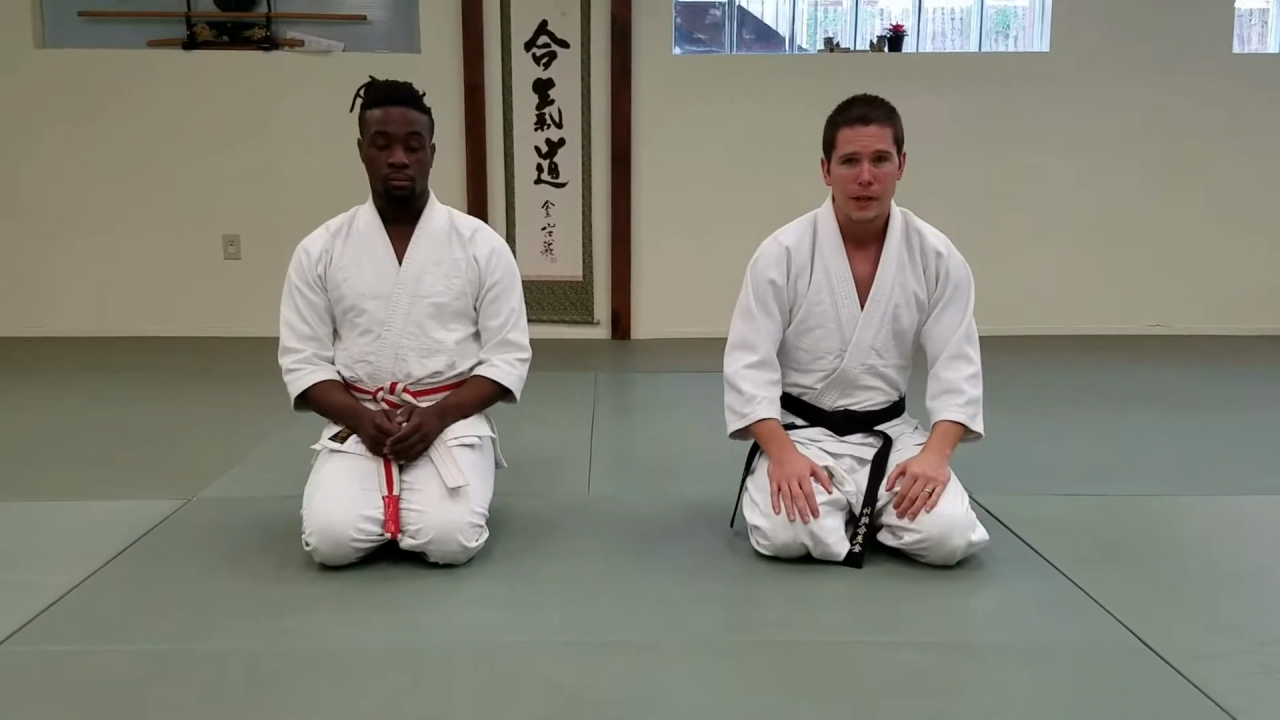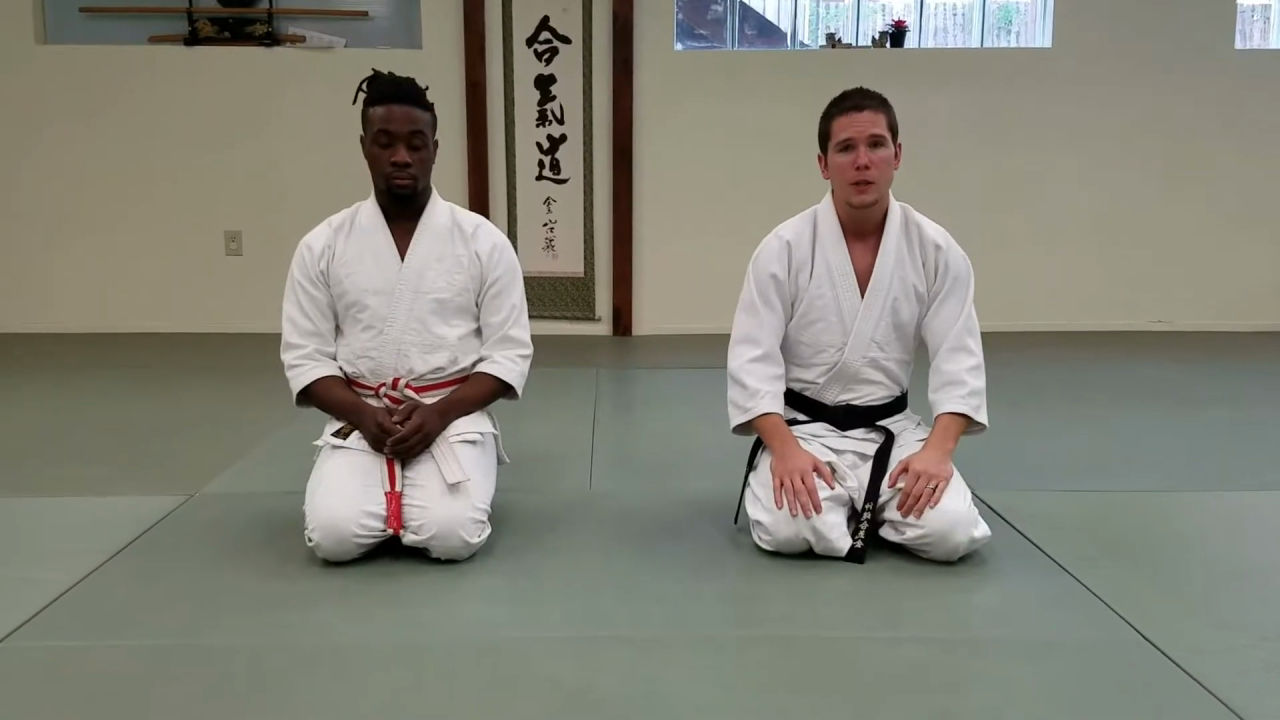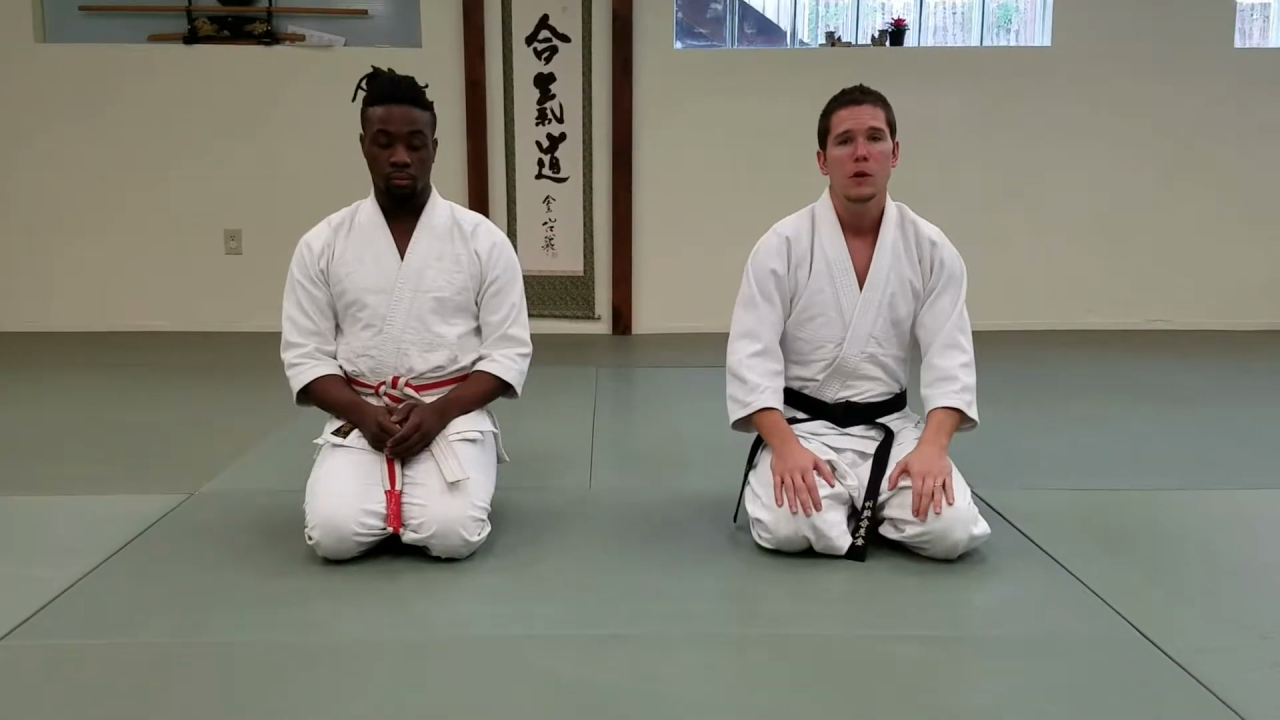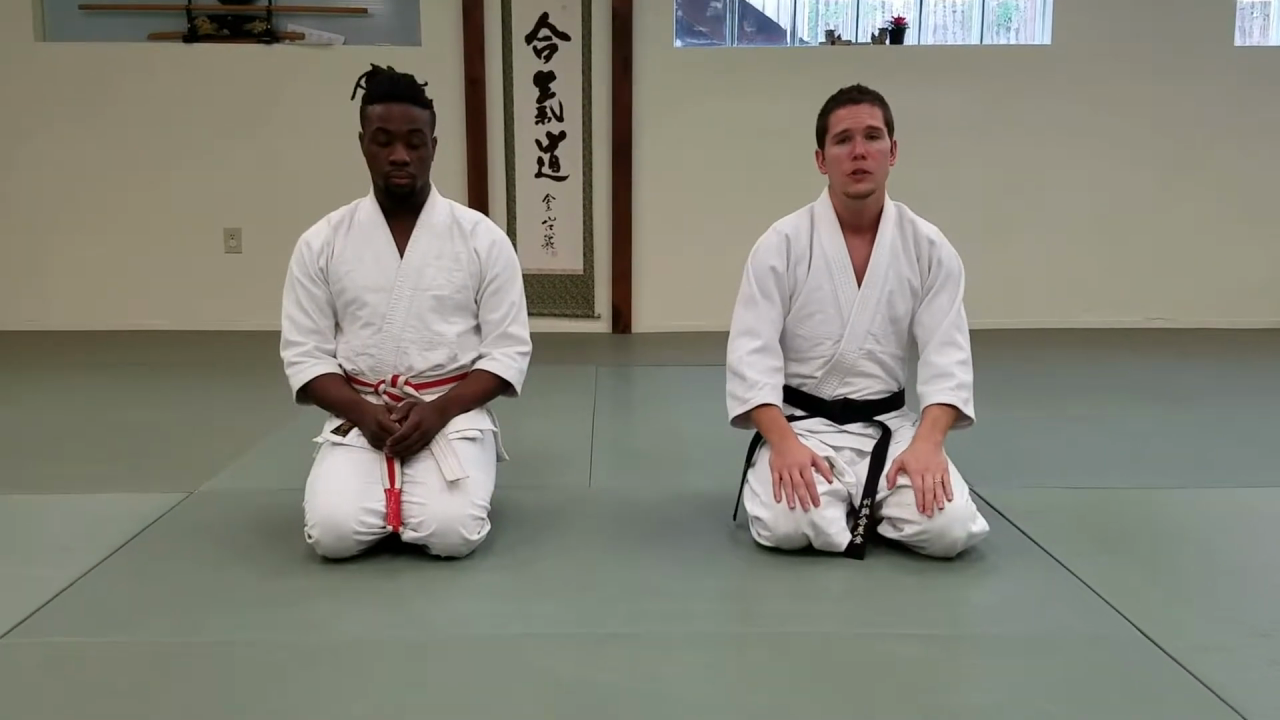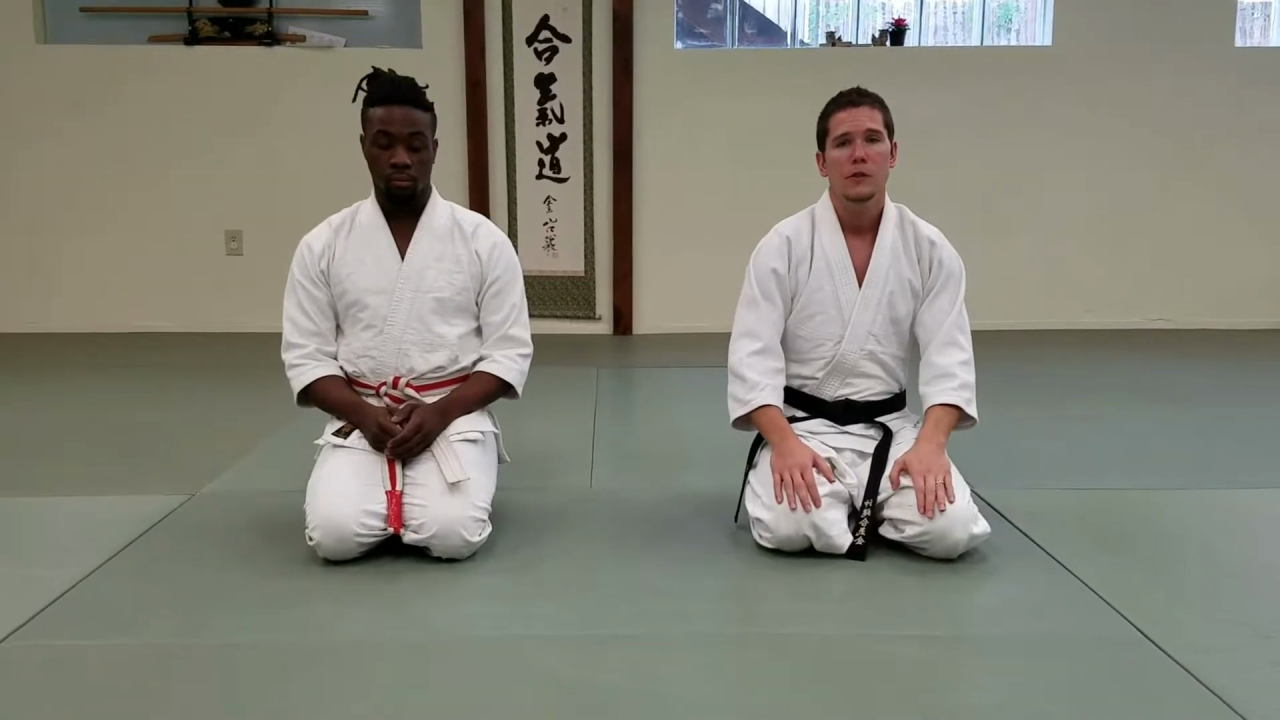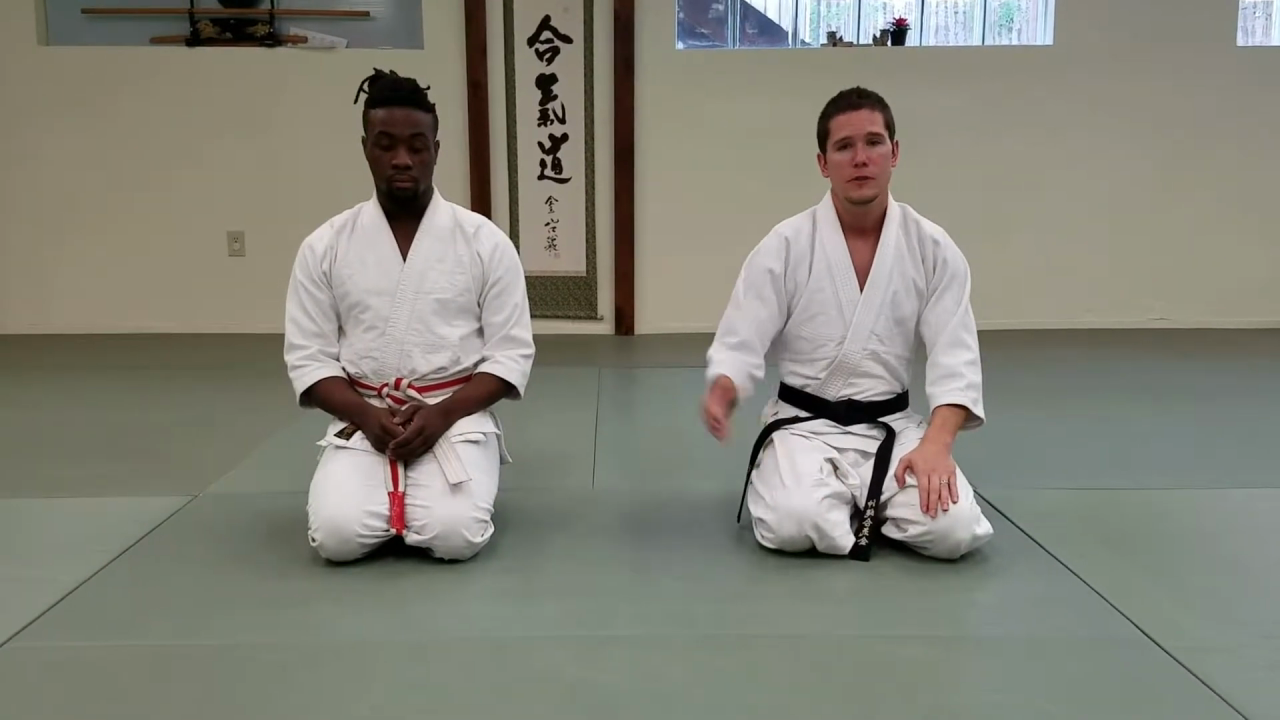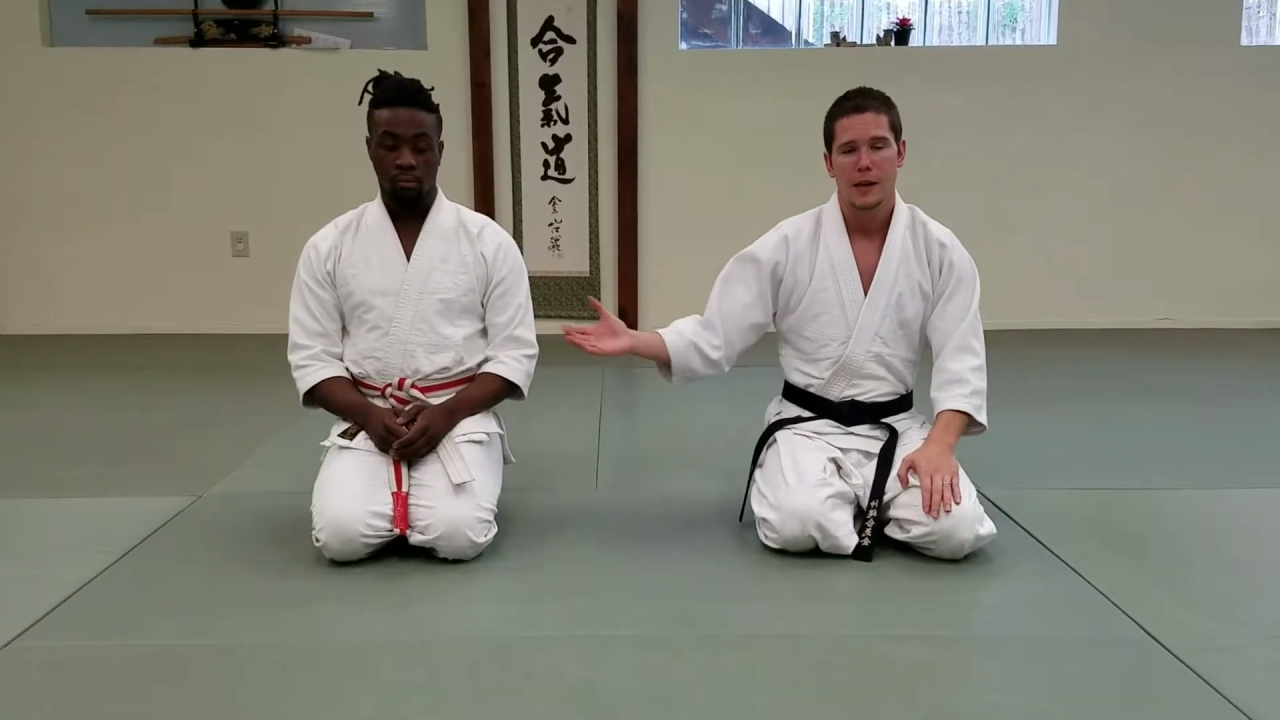
dt=0.2s
person 1, frame 1
left shoulder: (480, 244)
right shoulder: (320, 249)
left elbow: (508, 356)
right elbow: (303, 360)
left wrist: (437, 416)
right wrist: (363, 419)
left hip: (451, 421)
right hip: (357, 424)
left knee: (449, 539)
right knee: (332, 540)
left ankle: (424, 497)
right ankle: (389, 502)
person 1, frame 2
left shoulder: (482, 241)
right shoulder: (322, 245)
left elbow: (509, 353)
right elbow: (305, 356)
left wrist: (439, 414)
right wrist: (364, 416)
left hip: (453, 417)
right hip: (360, 420)
left knee: (451, 535)
right knee: (335, 536)
left ankle: (423, 495)
right ankle: (391, 500)
person 1, frame 3
left shoulder: (482, 240)
right shoulder: (322, 244)
left elbow: (508, 352)
right elbow: (305, 355)
left wrist: (438, 412)
right wrist: (365, 415)
left hip: (452, 416)
right hip: (360, 418)
left knee: (452, 534)
right knee: (335, 535)
left ankle: (423, 493)
right ankle: (396, 497)
person 1, frame 4
left shoulder: (482, 238)
right shoulder: (322, 242)
left elbow: (508, 350)
right elbow: (305, 353)
left wrist: (438, 411)
right wrist: (364, 413)
left hip: (453, 413)
right hip: (360, 416)
left knee: (450, 531)
right knee: (334, 532)
left ankle: (419, 492)
right ankle: (391, 494)
person 1, frame 5
left shoulder: (482, 240)
right shoulder: (323, 244)
left elbow: (509, 352)
right elbow: (306, 356)
left wrist: (439, 413)
right wrist: (365, 415)
left hip: (454, 414)
right hip: (361, 418)
left knee: (452, 533)
right knee: (335, 535)
left ankle: (434, 489)
right ankle: (391, 495)
person 1, frame 6
left shoulder: (484, 241)
right shoulder: (325, 246)
left elbow: (511, 353)
right elbow: (308, 357)
left wrist: (442, 414)
right wrist: (367, 416)
left hip: (456, 415)
right hip: (363, 418)
left knee: (454, 535)
right knee: (337, 535)
left ankle: (424, 493)
right ankle: (394, 497)
person 1, frame 7
left shoulder: (488, 242)
right shoulder: (329, 246)
left elbow: (514, 353)
right elbow: (312, 357)
left wrist: (446, 414)
right wrist: (370, 415)
left hip: (458, 416)
right hip: (367, 418)
left knee: (459, 535)
right knee: (341, 536)
left ankle: (435, 491)
right ankle: (395, 494)
person 2, frame 1
left shoulder: (936, 257)
right shoulder: (782, 252)
left elbow: (957, 366)
right elbow: (748, 363)
left wrist: (936, 454)
right wrist: (782, 454)
left hip: (890, 433)
right hip: (801, 432)
left knee: (948, 536)
right knee: (787, 534)
left ankle: (859, 511)
right ankle: (836, 506)
person 2, frame 2
left shoulder: (935, 249)
right shoulder: (783, 247)
left elbow: (959, 359)
right elbow: (752, 359)
left wrist: (938, 449)
right wrist: (785, 449)
left hip: (892, 429)
right hip: (803, 428)
left knee: (951, 532)
right knee: (789, 530)
left ankle: (862, 506)
right ankle: (843, 503)
person 2, frame 3
left shoulder: (930, 248)
right shoulder: (782, 245)
left elbow: (950, 356)
right elbow: (752, 356)
left wrist: (932, 446)
right wrist: (785, 446)
left hip: (891, 427)
right hip: (802, 427)
left knee: (951, 531)
right knee: (790, 527)
left ankle: (860, 504)
right ankle: (837, 498)
person 2, frame 4
left shoulder: (928, 247)
right shoulder: (782, 243)
left elbow: (947, 356)
right elbow: (752, 354)
left wrist: (927, 443)
right wrist: (783, 442)
left hip: (889, 425)
right hip: (801, 424)
left knee: (949, 528)
right knee: (788, 524)
left ankle: (860, 502)
right ankle: (836, 497)
person 2, frame 5
left shoulder: (929, 248)
right shoulder: (783, 244)
left elbow: (949, 357)
right elbow: (753, 356)
left wrist: (930, 444)
right wrist: (783, 443)
left hip: (890, 426)
right hip: (803, 424)
left knee: (950, 529)
right knee: (790, 525)
left ankle: (860, 504)
right ankle: (850, 503)
person 2, frame 6
left shoulder: (932, 247)
right shoulder: (785, 245)
left elbow: (956, 357)
right elbow: (738, 347)
left wrist: (936, 443)
right wrist: (722, 394)
left hip: (891, 427)
right hip: (806, 424)
left knee: (953, 530)
right knee: (792, 524)
left ankle: (862, 503)
right ankle: (834, 498)
person 2, frame 7
left shoulder: (940, 250)
right shoulder: (785, 245)
left elbow: (961, 359)
right elbow: (711, 335)
left wrist: (939, 446)
right wrist: (630, 340)
left hip: (897, 427)
right hip: (806, 424)
left knee: (956, 533)
right knee: (797, 524)
left ankle: (870, 501)
right ankle: (843, 500)
